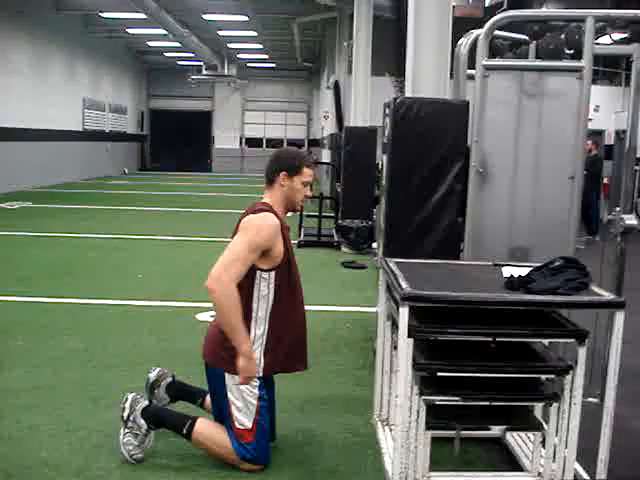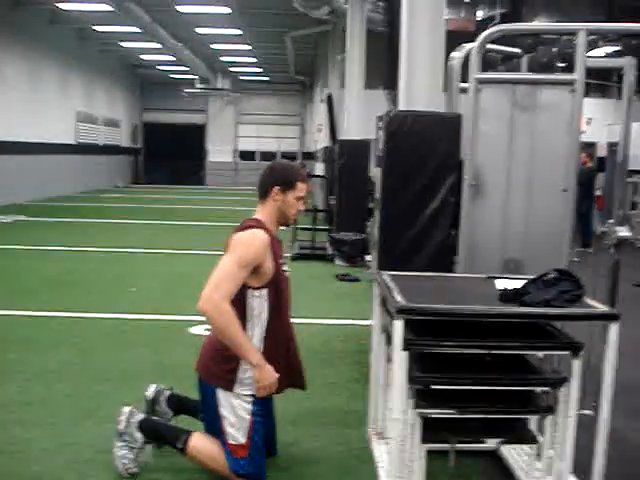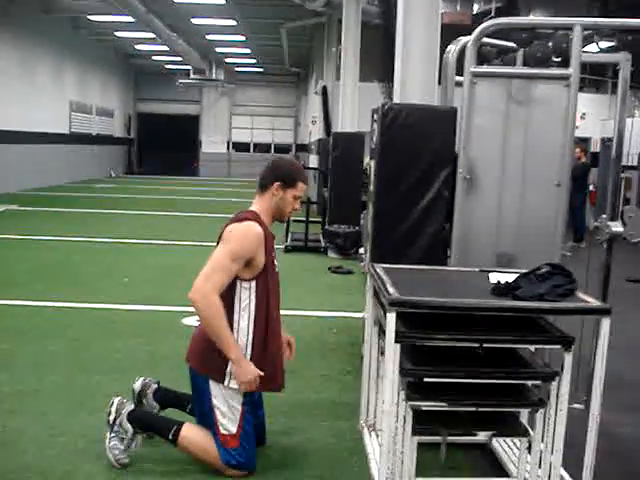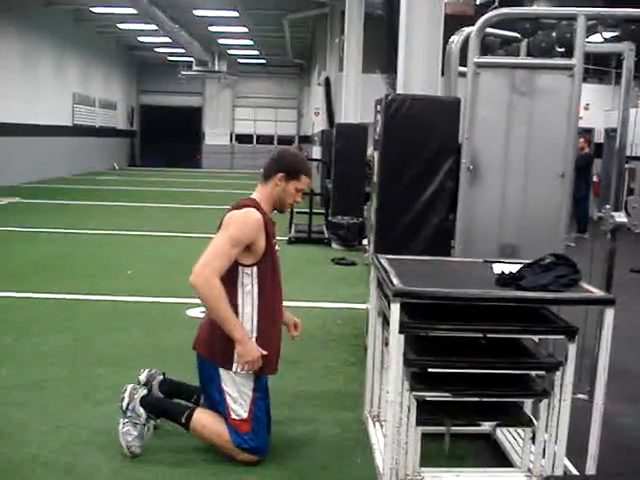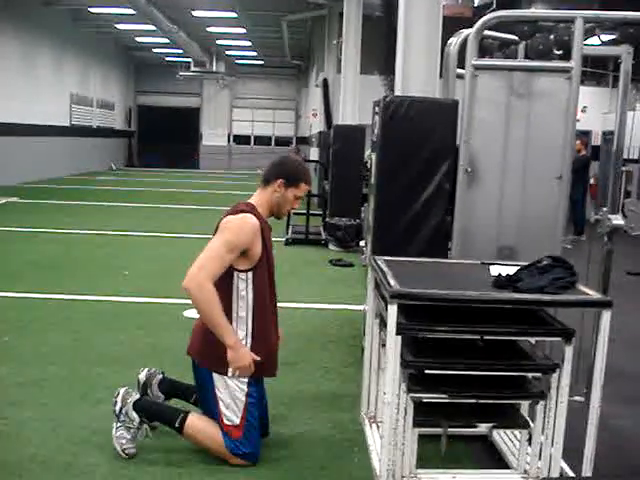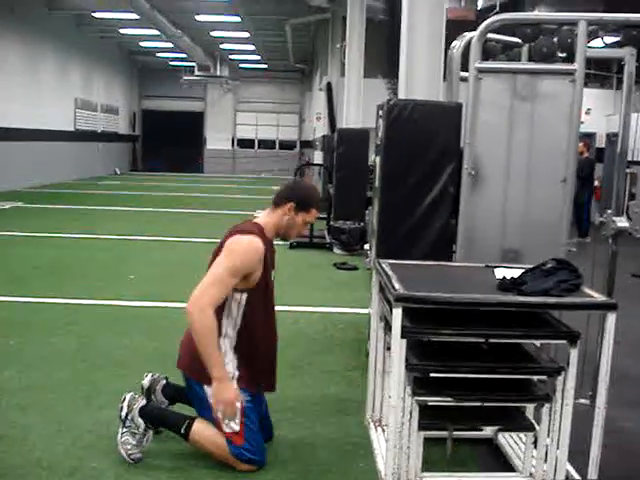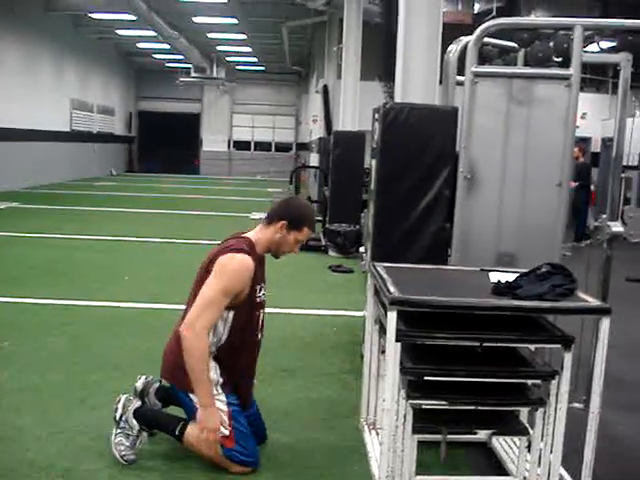
dt=0.2s
person 1, frame 1
left shoulder: (272, 221)
right shoulder: (264, 222)
right elbow: (218, 283)
right wrist: (245, 351)
left hip: (249, 351)
right hip: (237, 355)
left knee: (260, 429)
right knee: (253, 458)
left ankle: (170, 388)
right ankle: (150, 413)
person 1, frame 2
left shoulder: (267, 238)
right shoulder: (254, 238)
right elbow: (211, 303)
right wrist: (258, 364)
left hip: (245, 367)
right hip: (234, 371)
left knee: (266, 448)
left ankle: (170, 402)
right ankle: (145, 427)
person 1, frame 3
left shoulder: (259, 230)
right shoulder: (248, 230)
right elbow: (201, 295)
left wrist: (276, 333)
right wrist: (238, 359)
left hip: (232, 357)
right hip: (222, 362)
left knee: (253, 436)
right knee: (238, 464)
left ankle: (157, 395)
right ankle: (136, 418)
person 1, frame 4
left shoulder: (259, 217)
right shoulder: (248, 217)
right elbow: (202, 278)
left wrist: (281, 315)
right wrist: (242, 339)
left hip: (238, 344)
right hip: (230, 348)
left knee: (258, 426)
right knee: (251, 449)
left ankle: (162, 387)
right ankle: (149, 403)
person 1, frame 5
left shoulder: (255, 221)
right shoulder: (245, 222)
right elbow: (195, 282)
left wrist: (268, 328)
right wrist: (234, 347)
left hip: (236, 347)
right hip: (222, 351)
left knee: (258, 428)
right knee: (244, 452)
left ankle: (162, 386)
right ankle: (141, 407)
person 1, frame 6
left shoulder: (260, 239)
right shoulder: (249, 244)
right elbow: (198, 306)
right wrist: (220, 380)
left hip: (233, 356)
right hip: (214, 360)
left knee: (262, 432)
right knee: (249, 458)
left ankle: (165, 391)
right ankle: (148, 413)
person 1, frame 7
left shoulder: (251, 252)
right shoulder: (239, 261)
right elbow: (192, 329)
left wrist: (245, 375)
right wrist: (207, 406)
left hip: (222, 363)
right hip: (197, 367)
left knee: (256, 434)
right knee: (243, 459)
left ankle: (159, 394)
right ankle: (141, 415)
